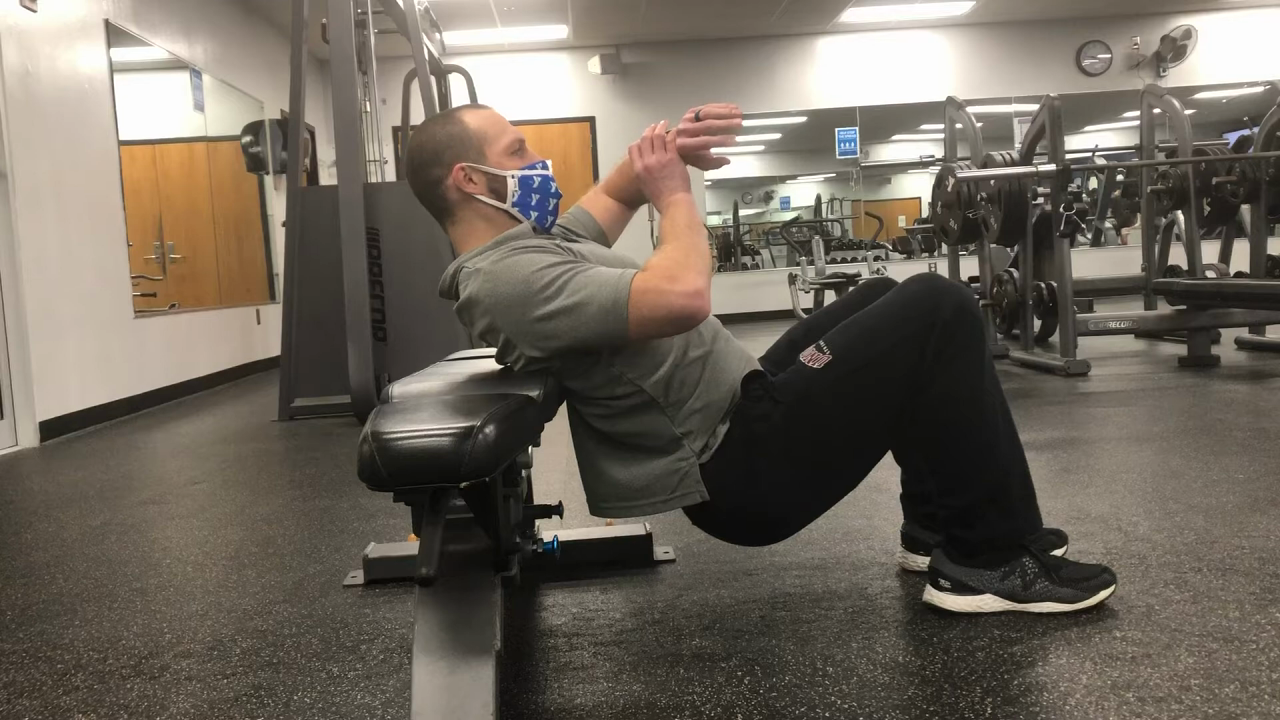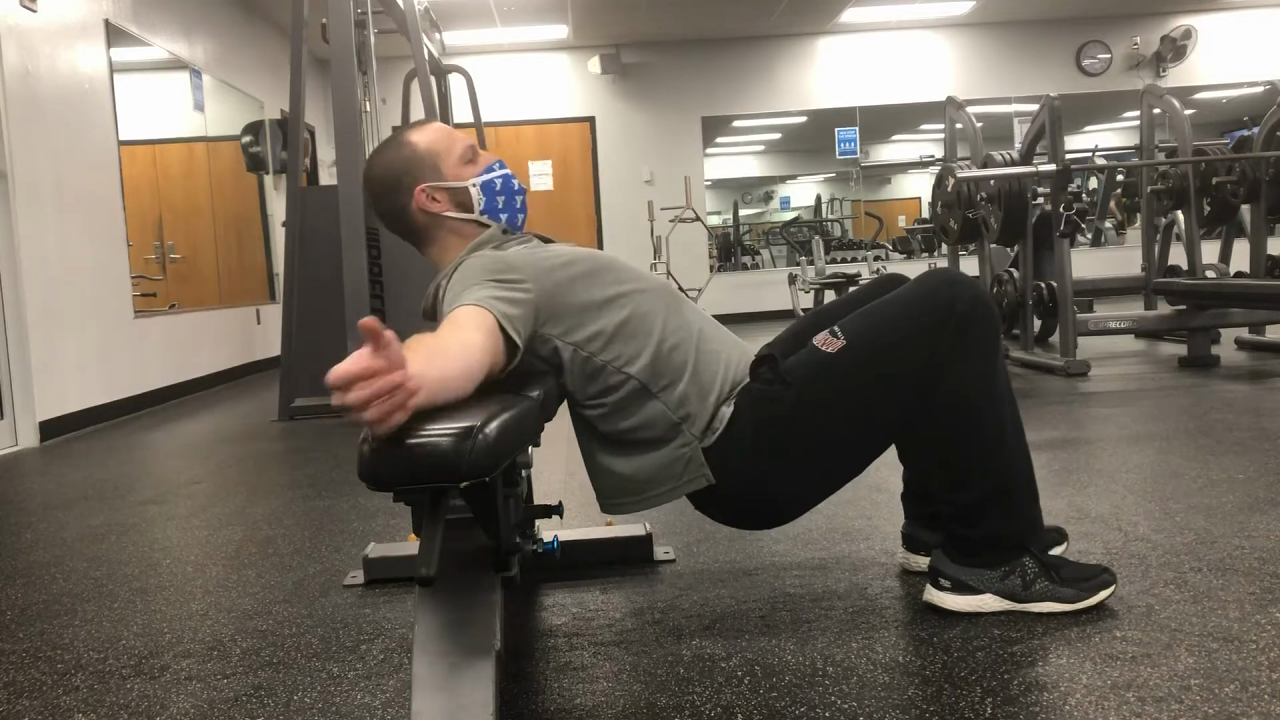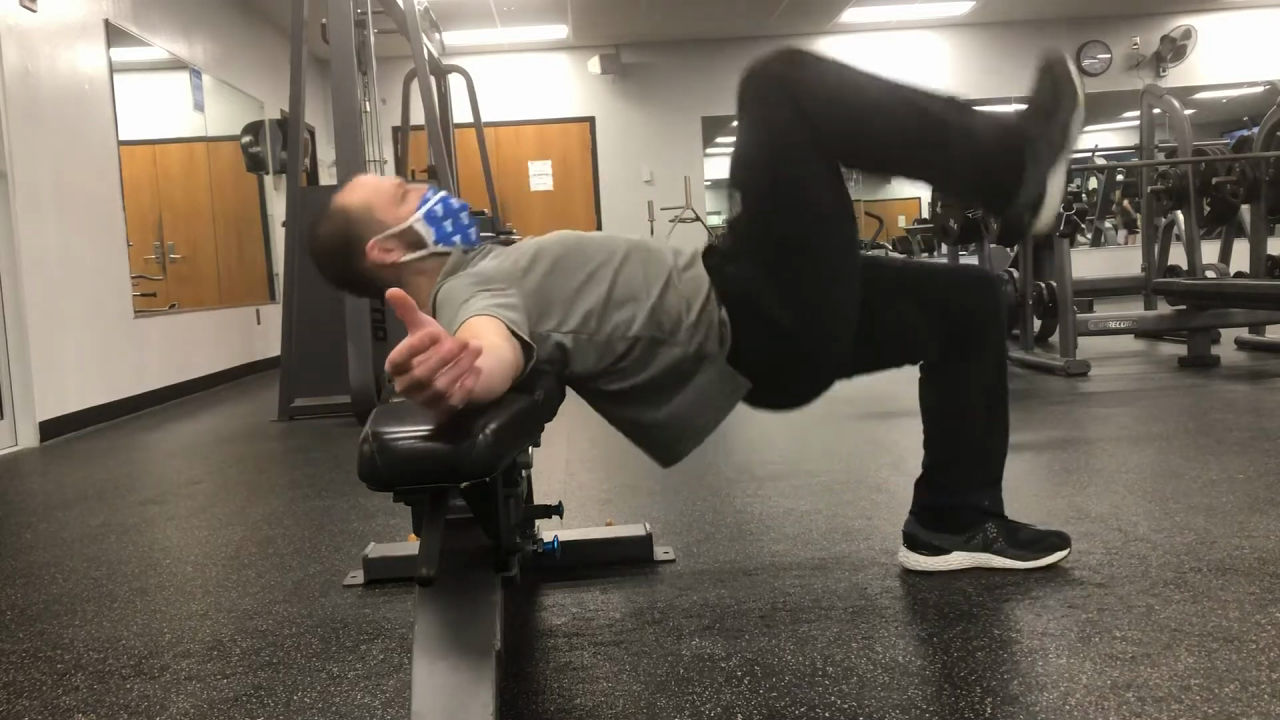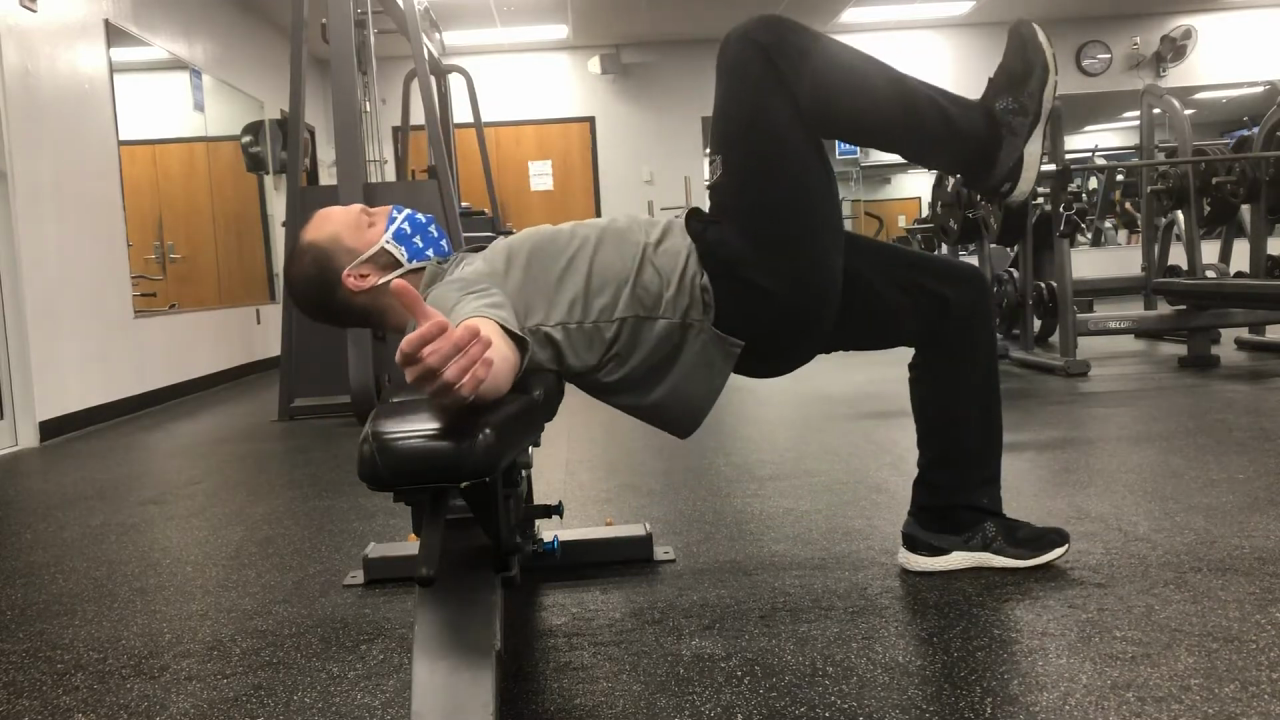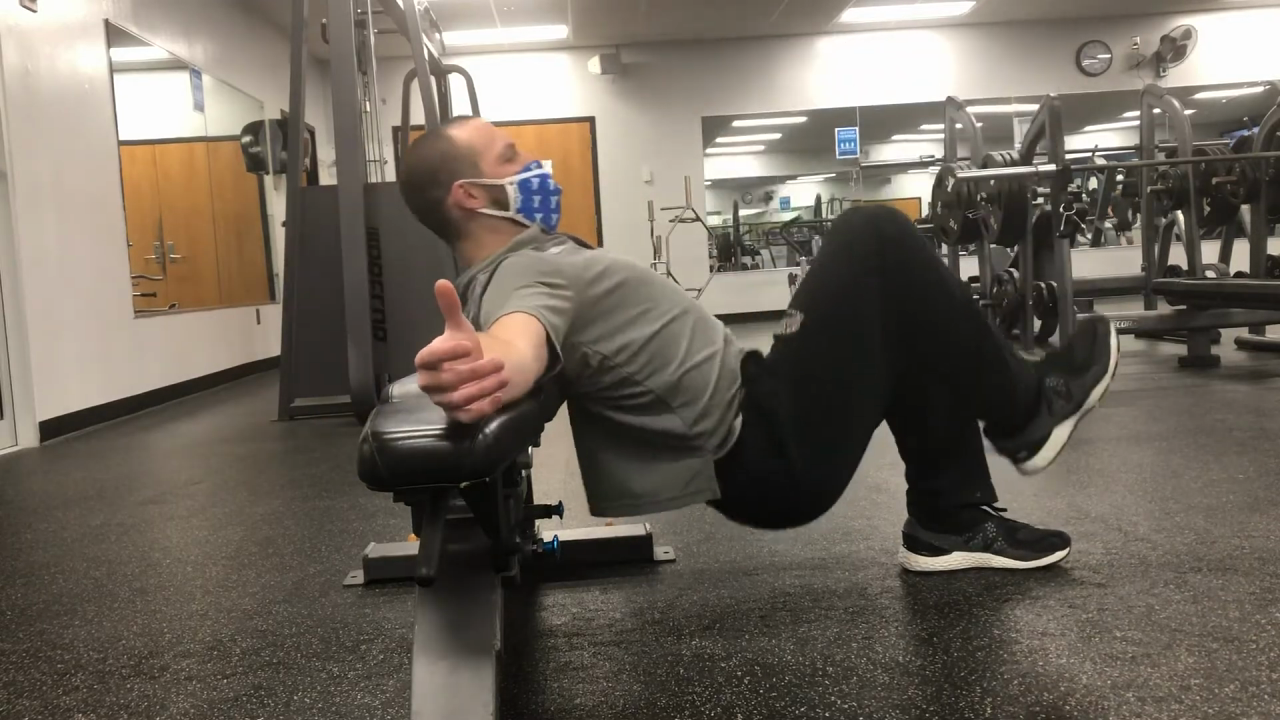
dt=1s
person 1, frame 1
left shoulder: (531, 242)
right shoulder: (510, 278)
left elbow: (618, 190)
right elbow: (683, 296)
left wrist: (671, 144)
right wrist: (675, 192)
left hip: (741, 412)
right hip: (743, 464)
left knee: (889, 299)
right knee: (937, 310)
left ankle: (937, 526)
right ankle: (991, 559)
person 1, frame 2
left shoulder: (499, 254)
right shoulder: (486, 277)
right elbow: (464, 342)
right wrist: (403, 378)
left hip: (744, 402)
right hip: (748, 448)
left knee: (899, 298)
right knee: (950, 307)
left ankle: (939, 527)
right ankle: (988, 561)
person 1, frame 3
left shoulder: (477, 270)
right shoulder: (469, 296)
right elbow: (491, 350)
right wrist: (454, 368)
left hip: (764, 318)
right hip: (761, 323)
left knee: (966, 300)
right knee: (784, 82)
left ankle: (955, 523)
right ankle: (1012, 176)
person 1, frame 4
left shoulder: (462, 275)
right shoulder: (455, 300)
right elbow: (494, 351)
right wrist: (465, 361)
left hip: (750, 285)
right hip: (749, 288)
left knee: (955, 296)
right knee: (761, 48)
left ankle: (953, 521)
right ankle: (988, 146)
person 1, frame 5
left shoulder: (528, 265)
right shoulder: (522, 281)
right elbow: (514, 345)
right wrist: (477, 368)
left hip: (754, 442)
right hip: (770, 453)
left knee: (907, 323)
right knee: (873, 240)
left ankle: (951, 521)
right ankle: (1023, 410)
